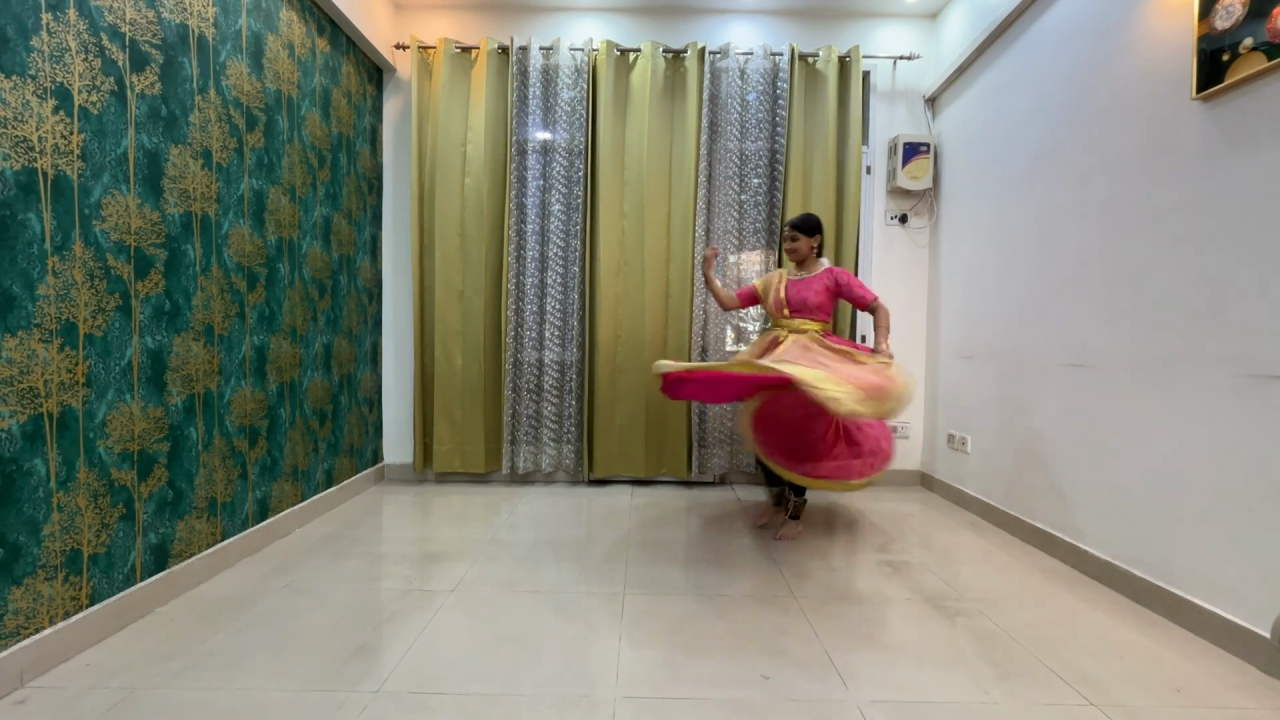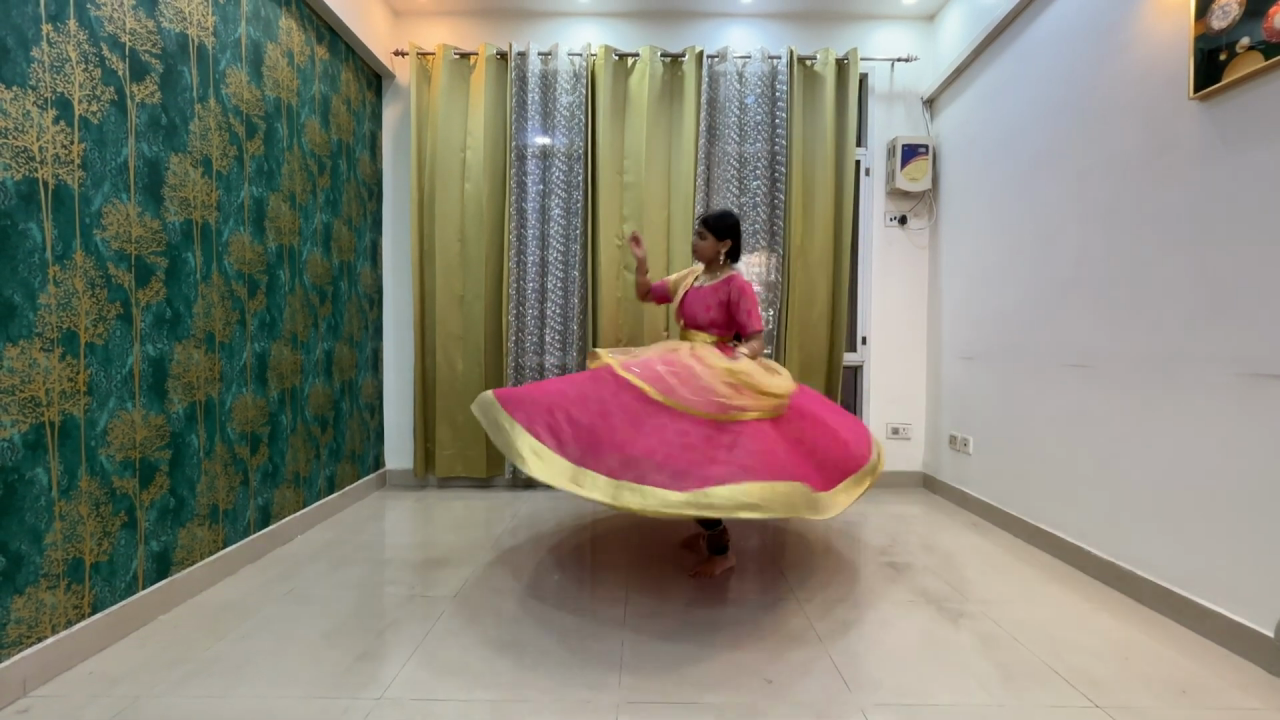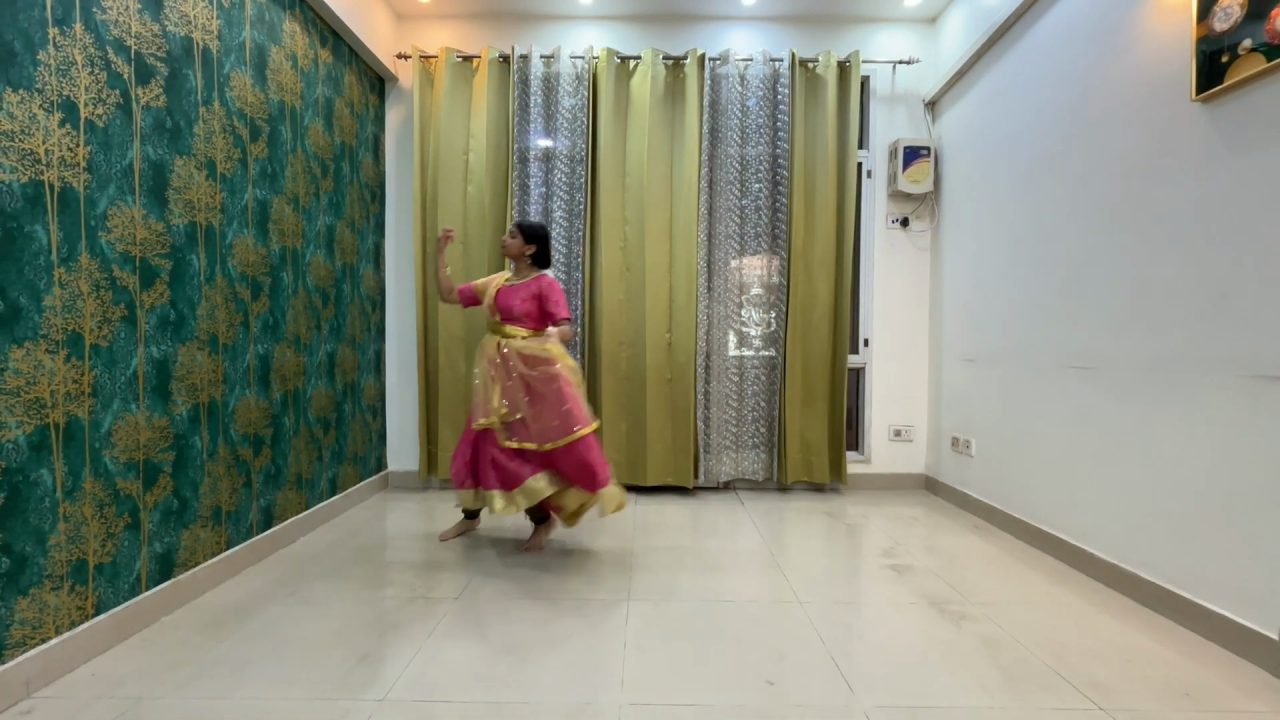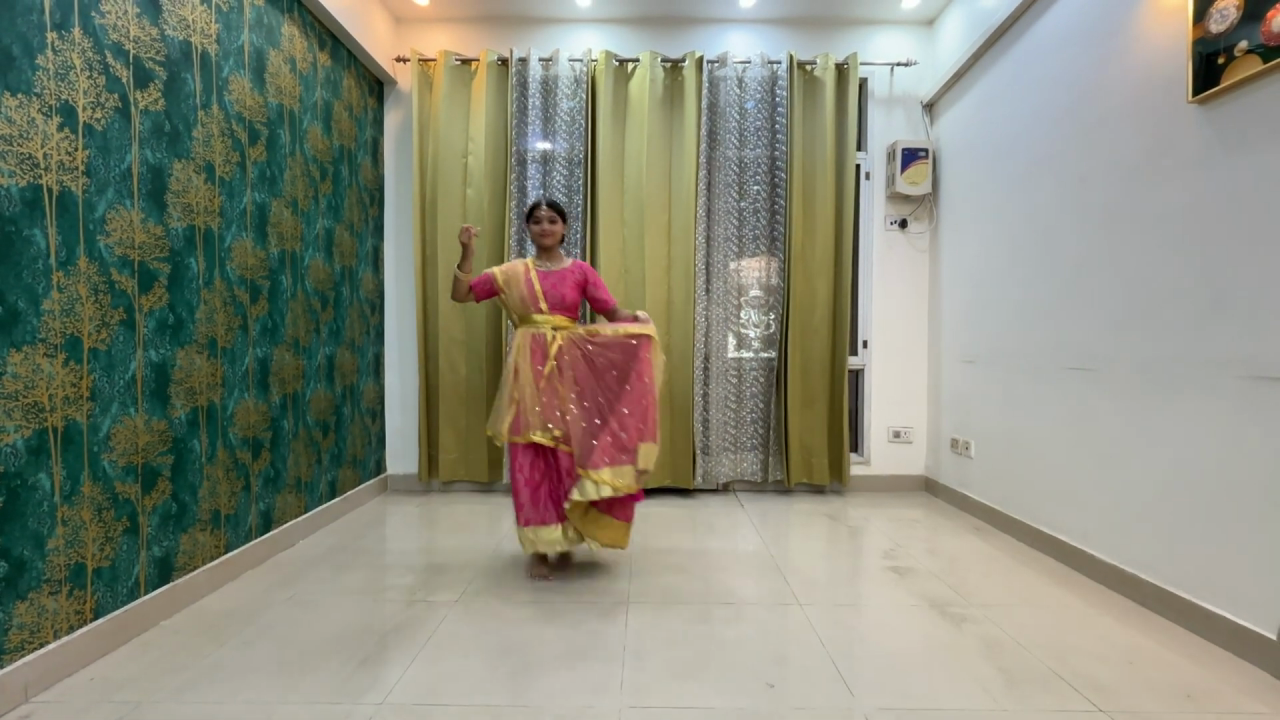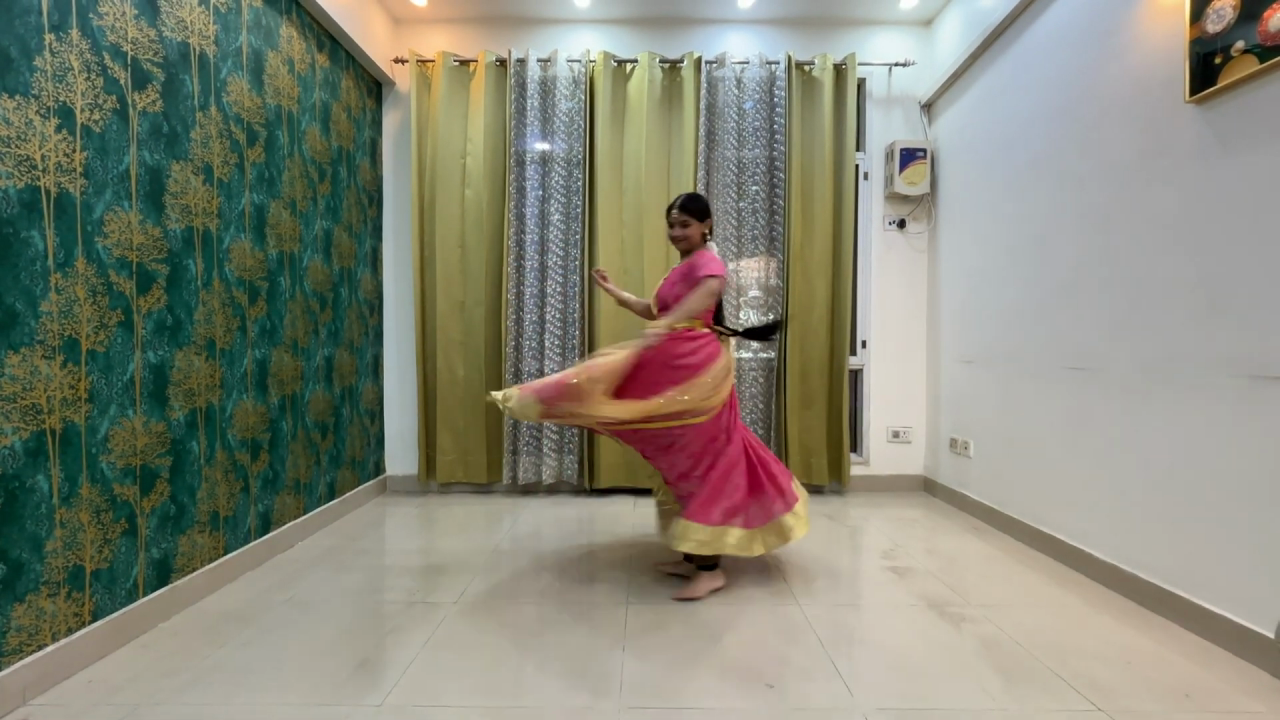
dt=1s
person 1, frame 1
left shoulder: (835, 276)
right shoulder: (777, 280)
left elbow: (879, 308)
right elbow: (728, 302)
left wrist: (881, 341)
right wrist: (708, 273)
left hip: (819, 358)
right hip: (778, 357)
left knee: (808, 442)
right knee: (773, 437)
left ankle: (794, 514)
right ankle: (778, 500)
person 1, frame 2
left shoulder: (737, 286)
right shoulder: (690, 277)
left elbow: (754, 340)
right elbow: (646, 294)
left wrist: (732, 367)
right wrist: (641, 262)
left hip: (715, 374)
right hip: (680, 366)
left knee: (696, 456)
left ankle: (720, 551)
right ankle: (708, 527)
person 1, frame 3
left shoulder: (545, 284)
right shoulder: (496, 283)
left elbow: (566, 326)
right elbow: (448, 294)
left wrist: (553, 336)
right wrist: (441, 252)
left hip: (528, 369)
right hip: (497, 368)
left knee: (514, 440)
right knee: (488, 439)
left ankle: (544, 519)
right ankle: (471, 517)
person 1, frame 4
left shoulder: (581, 271)
right shoulder: (512, 273)
left elbow: (611, 312)
right elbow: (461, 294)
left wrist: (635, 318)
right wrist: (467, 253)
left hip: (570, 363)
right hip: (527, 364)
left knee: (572, 445)
right knee: (531, 451)
left ankle: (569, 532)
right ankle: (542, 546)
person 1, frame 5
left shoulder: (706, 259)
right shoulder: (680, 270)
left elbow: (709, 290)
right elbow: (649, 307)
left wrist: (659, 327)
right wrist: (611, 288)
left hip: (695, 360)
right hip: (682, 362)
left knee: (691, 461)
right knee: (682, 459)
left ankle: (709, 570)
right ankle: (701, 556)
